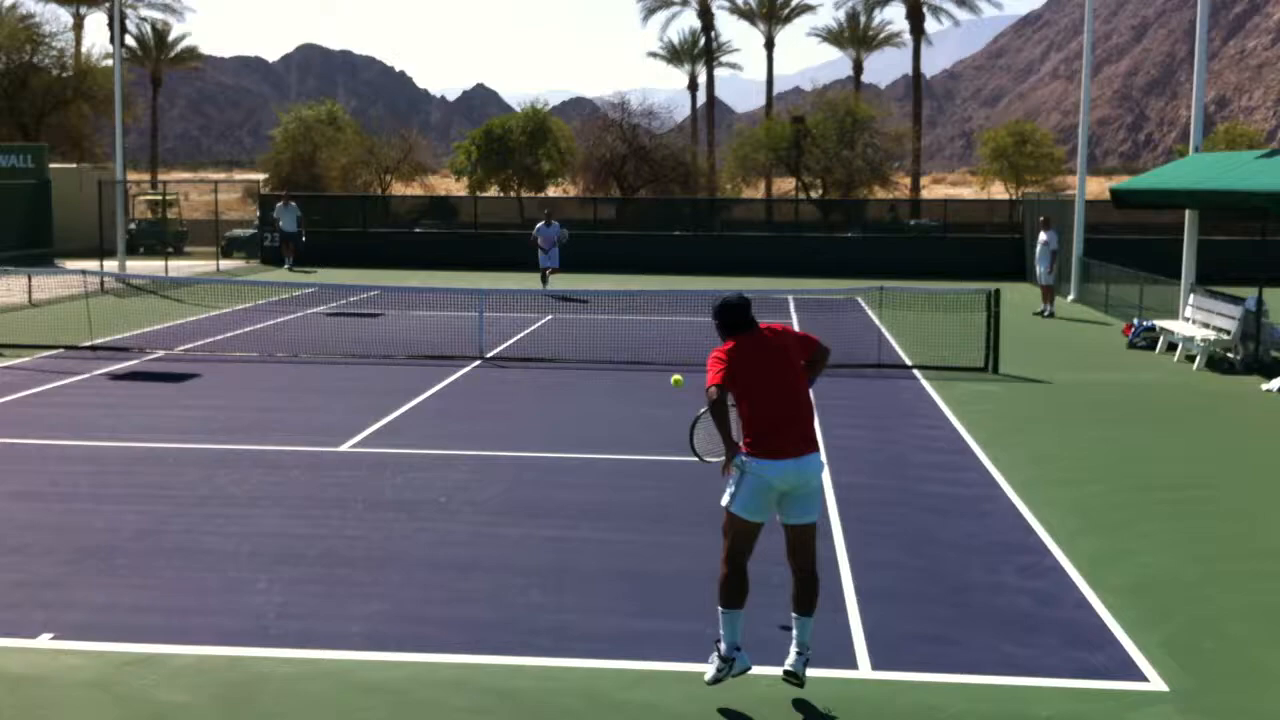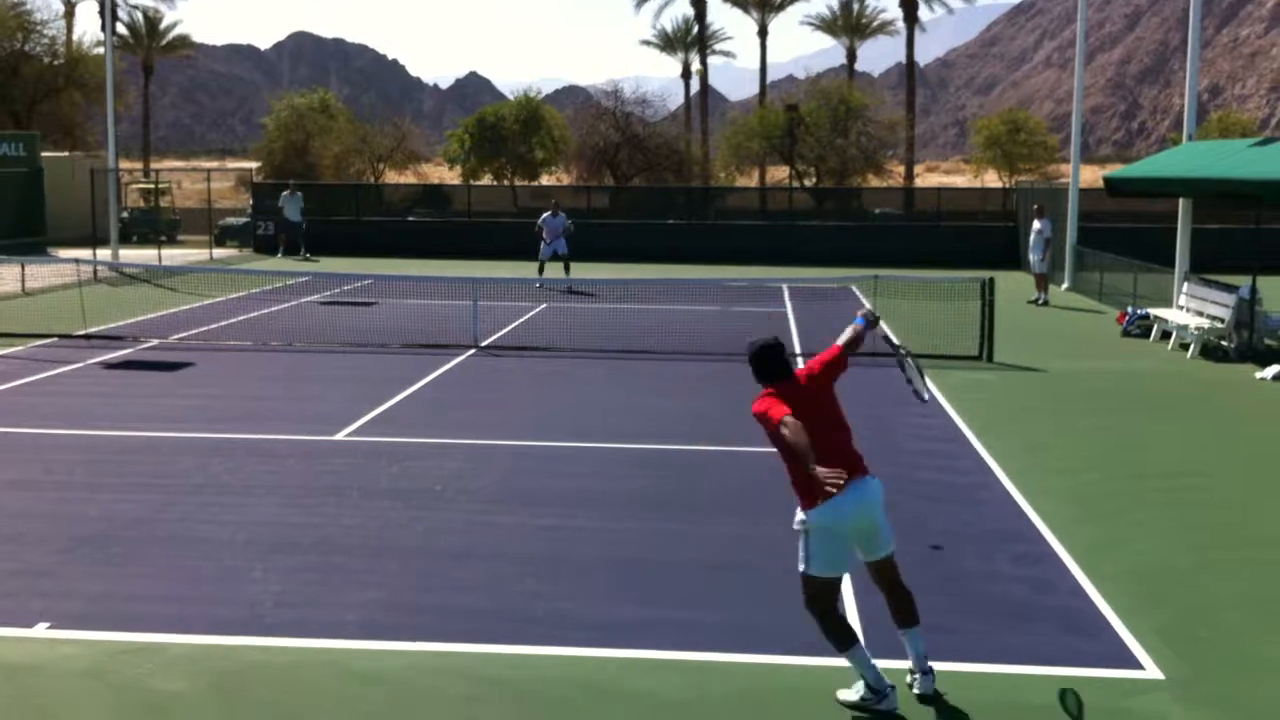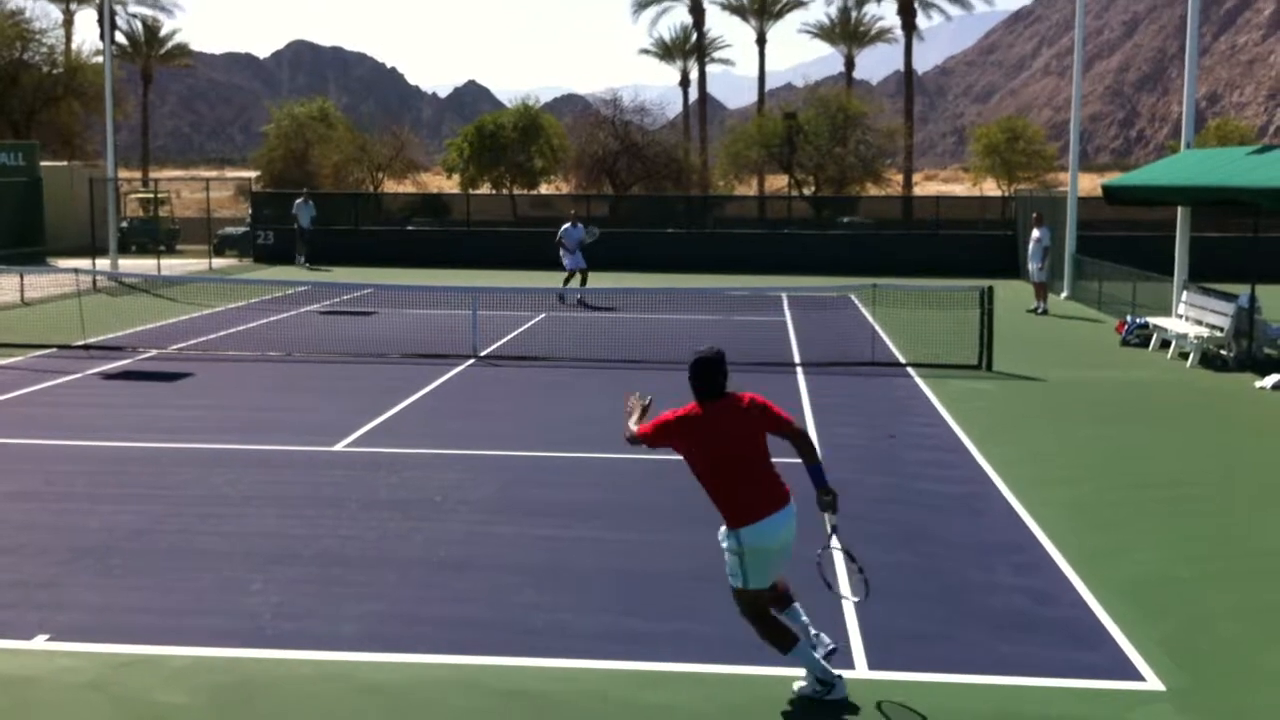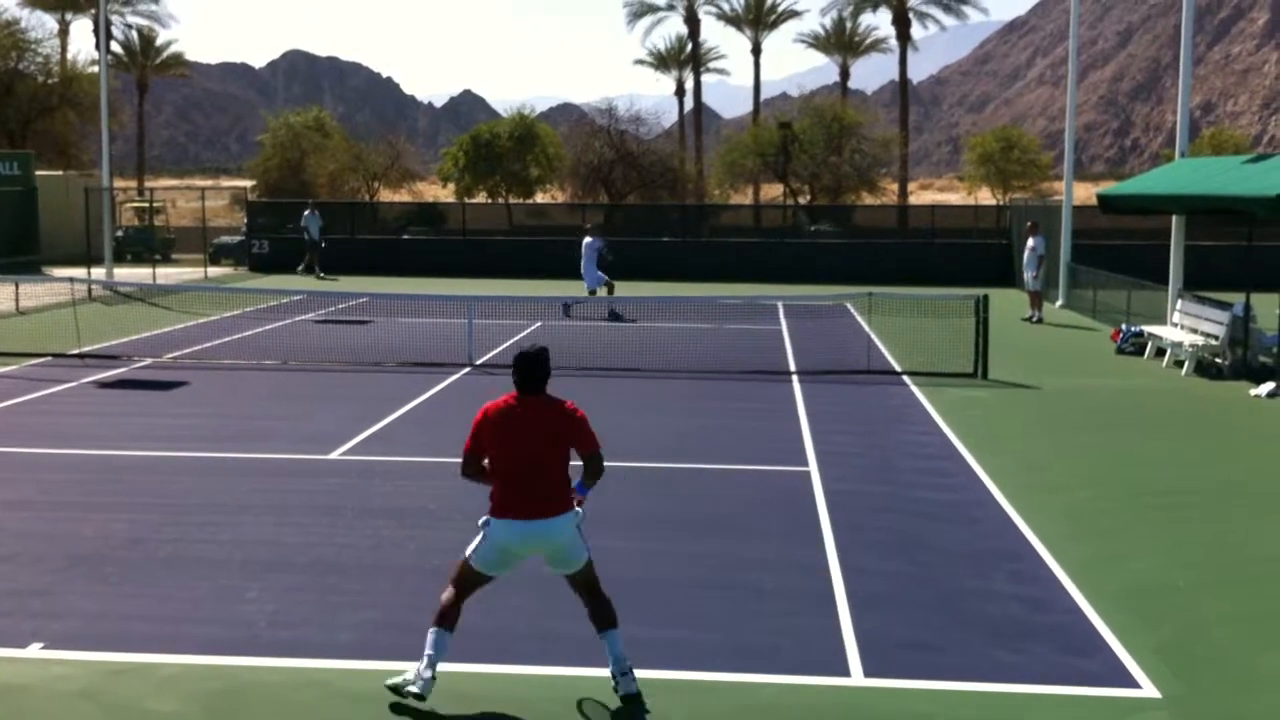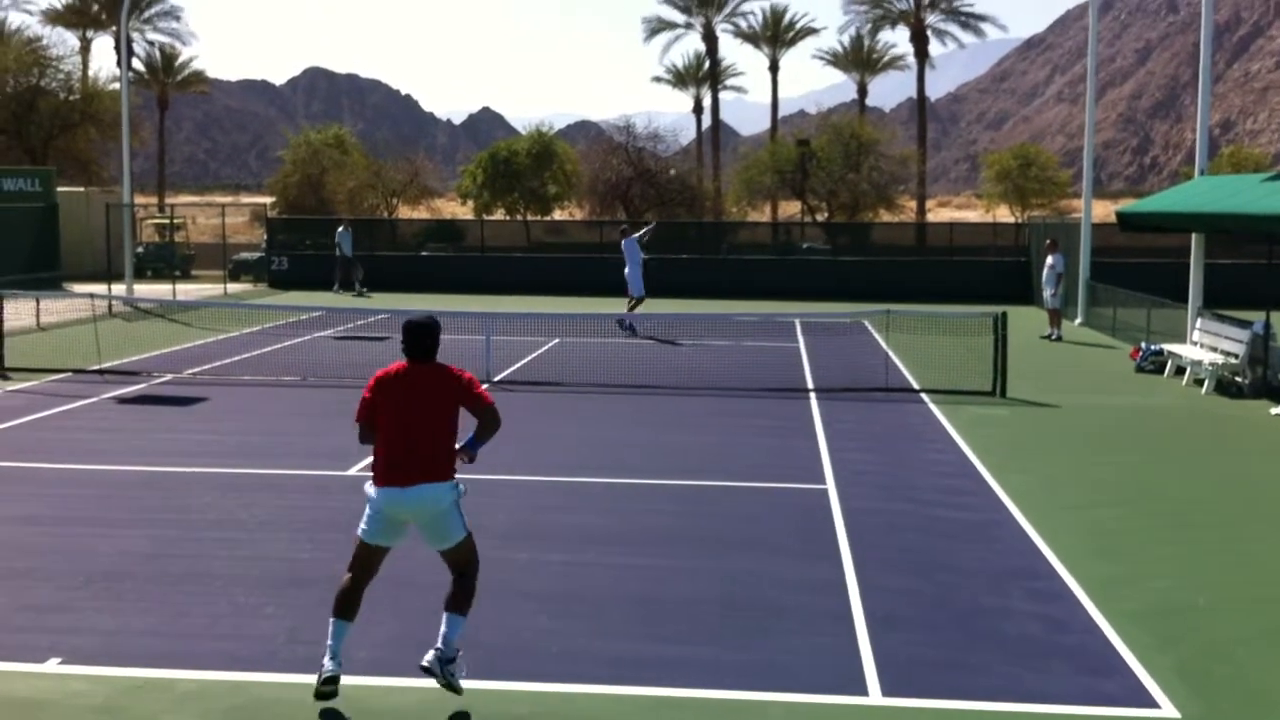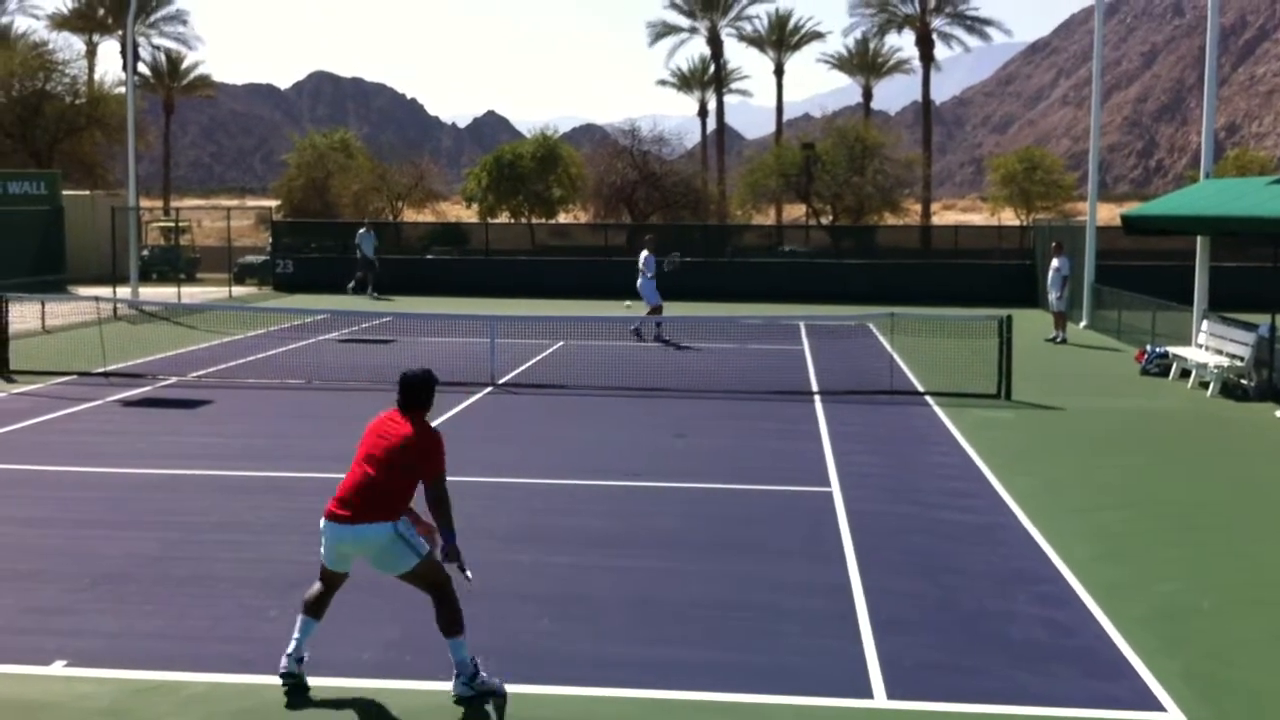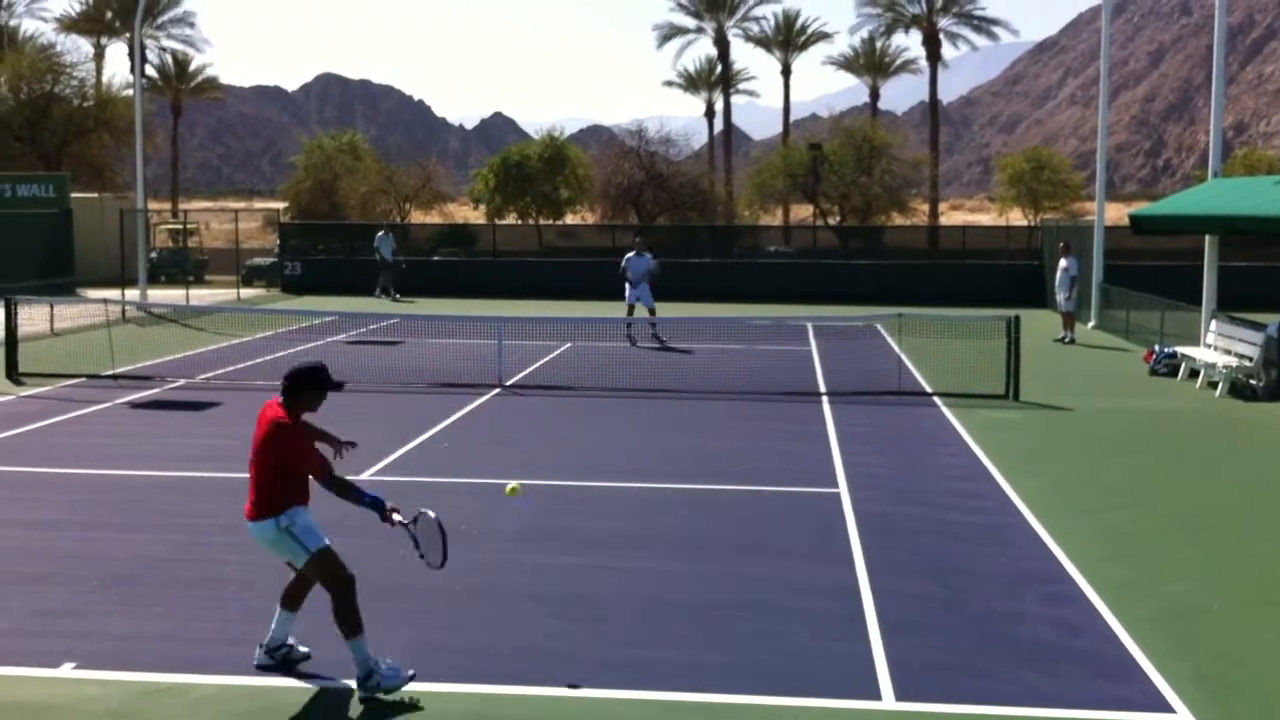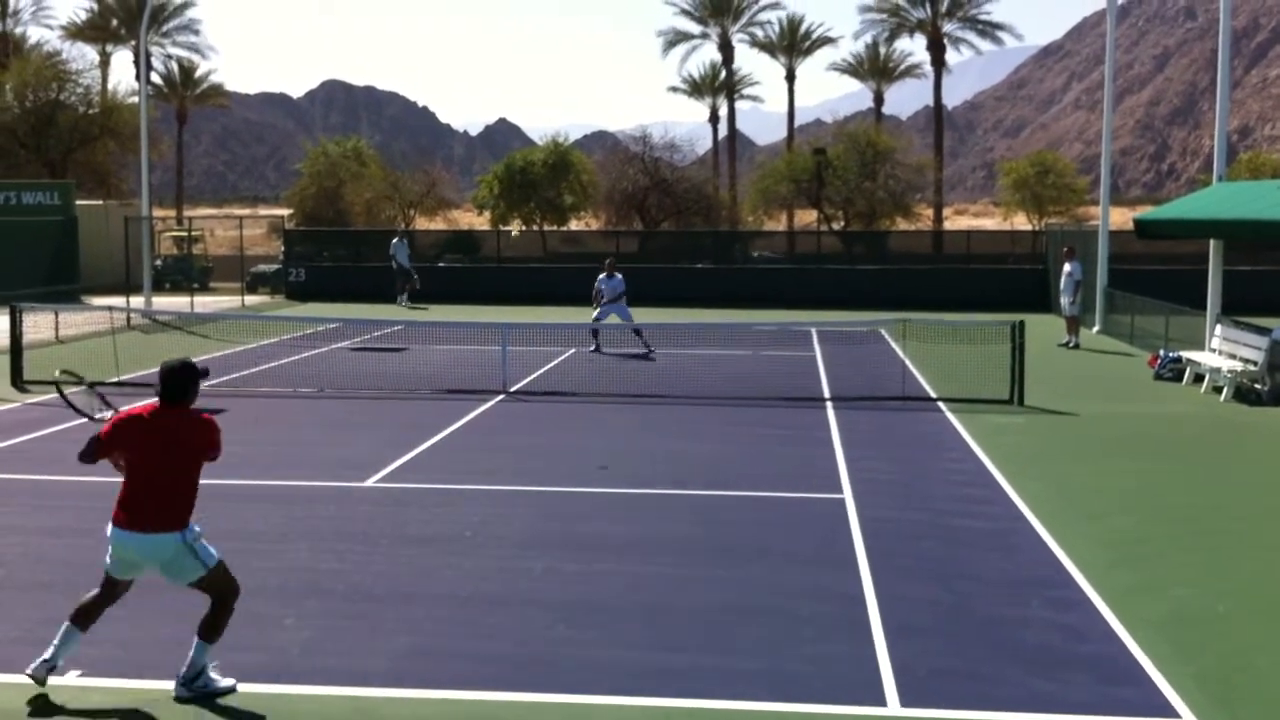
dt=0.4s
person 1, frame 1
left shoulder: (724, 357)
right shoulder: (782, 335)
left elbow: (716, 398)
right elbow: (821, 353)
left wrist: (731, 451)
left hip: (760, 465)
right hip: (807, 461)
left knee: (734, 560)
right knee: (804, 564)
left ankle: (729, 652)
right ankle: (798, 657)
person 1, frame 2
left shoulder: (765, 405)
right shoulder: (814, 375)
left elbow: (791, 427)
right elbow: (851, 338)
left wrist: (814, 468)
right wrist: (865, 319)
left hip: (826, 512)
right hip: (866, 491)
left knee: (822, 604)
right knee: (890, 583)
left ankle: (876, 687)
right ankle: (922, 671)
person 1, frame 3
left shoulder: (679, 422)
right shoulder: (749, 404)
left elbow: (633, 437)
right elbow: (800, 437)
left wrist: (637, 412)
right wrist: (822, 486)
left hip: (751, 528)
right hip: (783, 511)
left knee: (753, 608)
right knee: (767, 580)
left ankle: (825, 679)
right ankle: (814, 639)
person 1, frame 4
left shoulder: (490, 413)
right shoulder: (568, 414)
left elbow: (469, 470)
right elbow: (596, 466)
right wrist: (582, 490)
left hip: (506, 526)
right hip: (557, 524)
left knee: (456, 590)
right knee: (592, 592)
left ankle: (424, 674)
right ankle: (623, 676)
person 1, frame 5
left shoulder: (382, 380)
right shoulder: (455, 380)
left elbow: (365, 436)
right elbow: (492, 419)
right wrist: (470, 447)
left hip: (387, 492)
right hip: (435, 492)
left knee: (358, 574)
right knee: (465, 570)
left ankle: (332, 663)
right ankle: (442, 654)
person 1, frame 6
left shoulder: (378, 423)
right shoulder: (426, 436)
right elbow: (436, 495)
left wrist: (412, 518)
right wrist: (448, 540)
left hip: (336, 523)
right hip: (375, 529)
left knee: (327, 583)
right knee: (442, 589)
left ankle: (292, 659)
right ankle: (467, 676)
person 1, frame 7
left shoulder: (277, 410)
right shoulder: (289, 432)
right elbow: (331, 481)
left wrist: (330, 439)
right wrist: (377, 504)
left hip: (269, 515)
right hip: (278, 520)
left knee: (308, 572)
right knee: (342, 583)
left ankle: (273, 648)
right ankle: (369, 673)
person 1, frame 8
left shoulder: (130, 419)
right shoulder: (202, 428)
left elbow: (86, 456)
left hip: (123, 532)
right hip: (169, 538)
left knee: (109, 593)
right knee: (226, 592)
left ankle: (50, 660)
right ankle: (194, 676)
